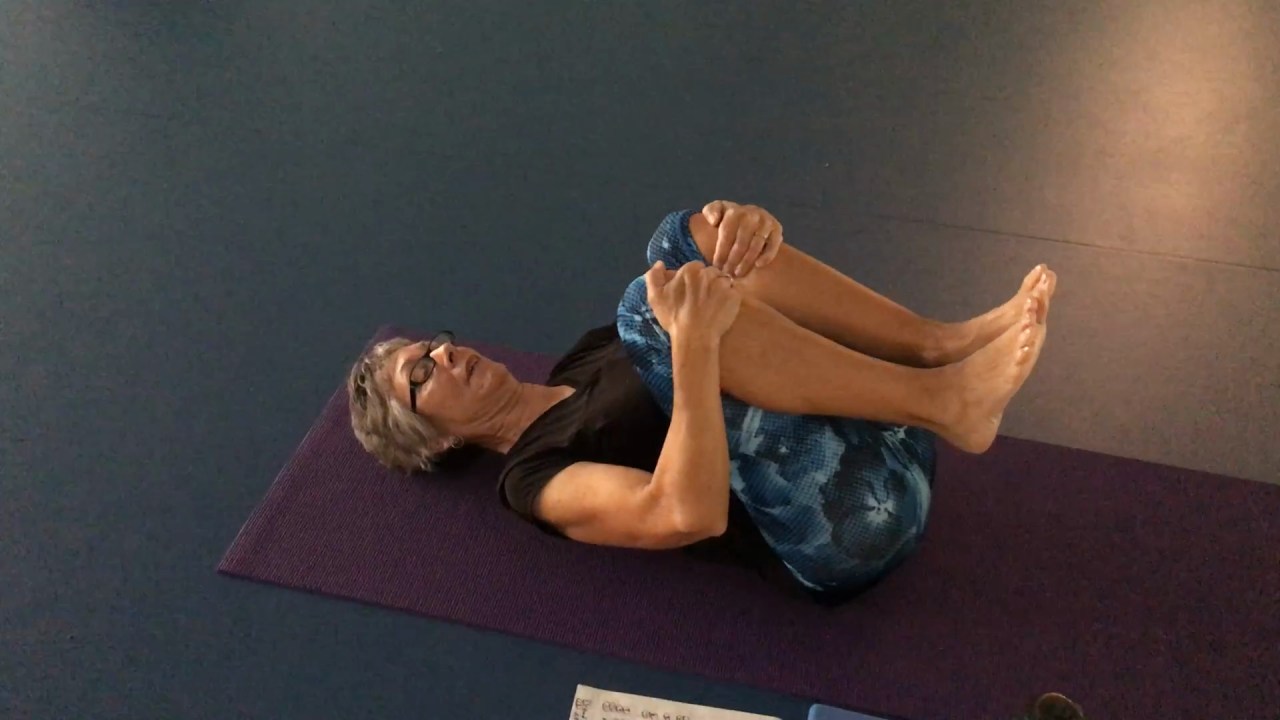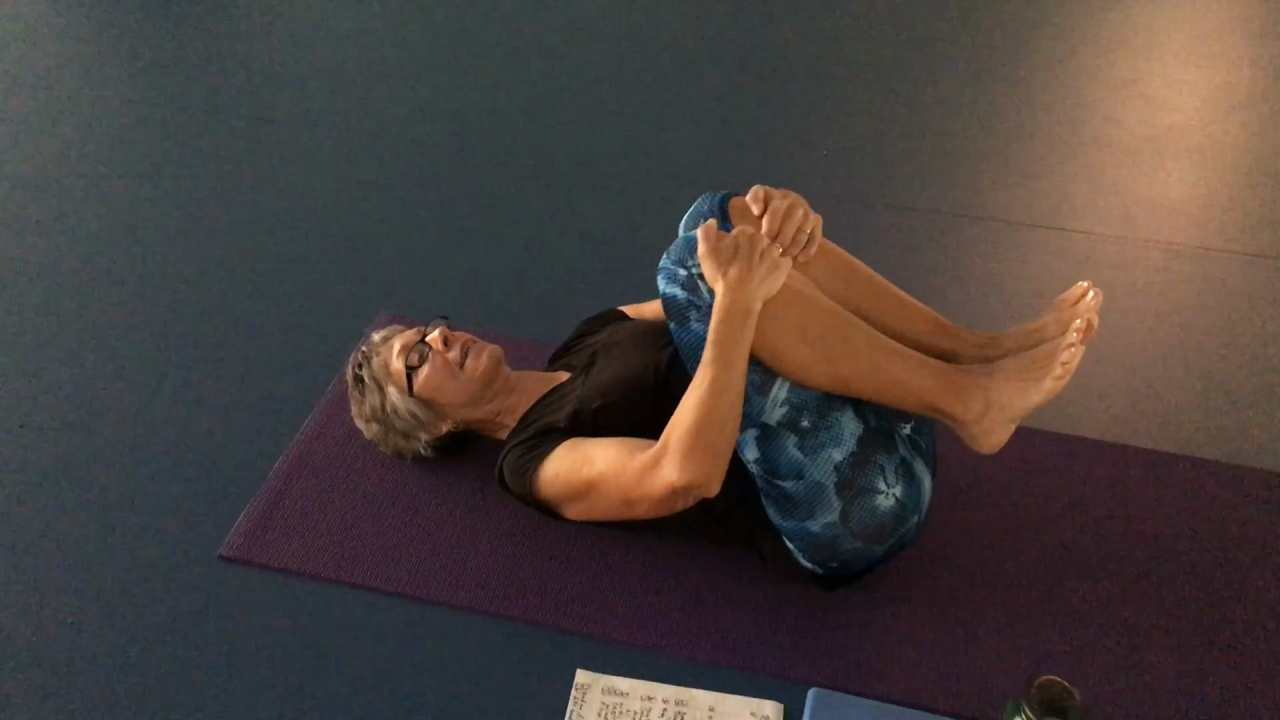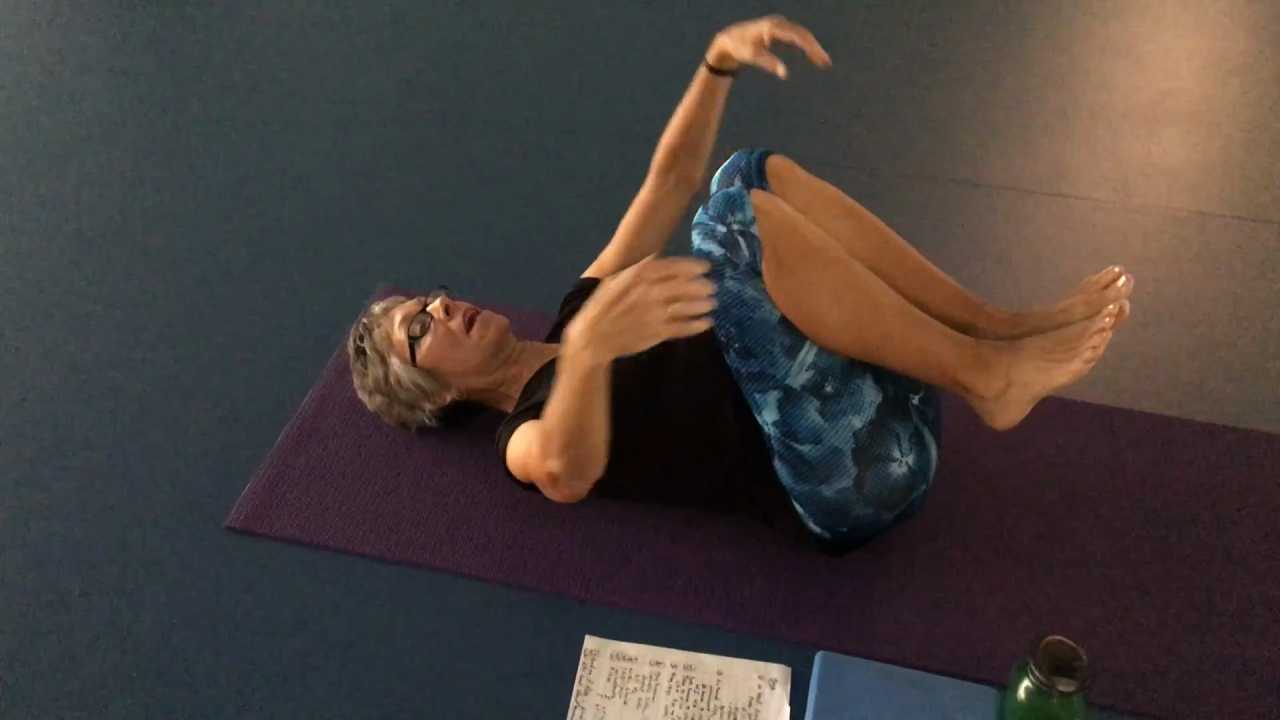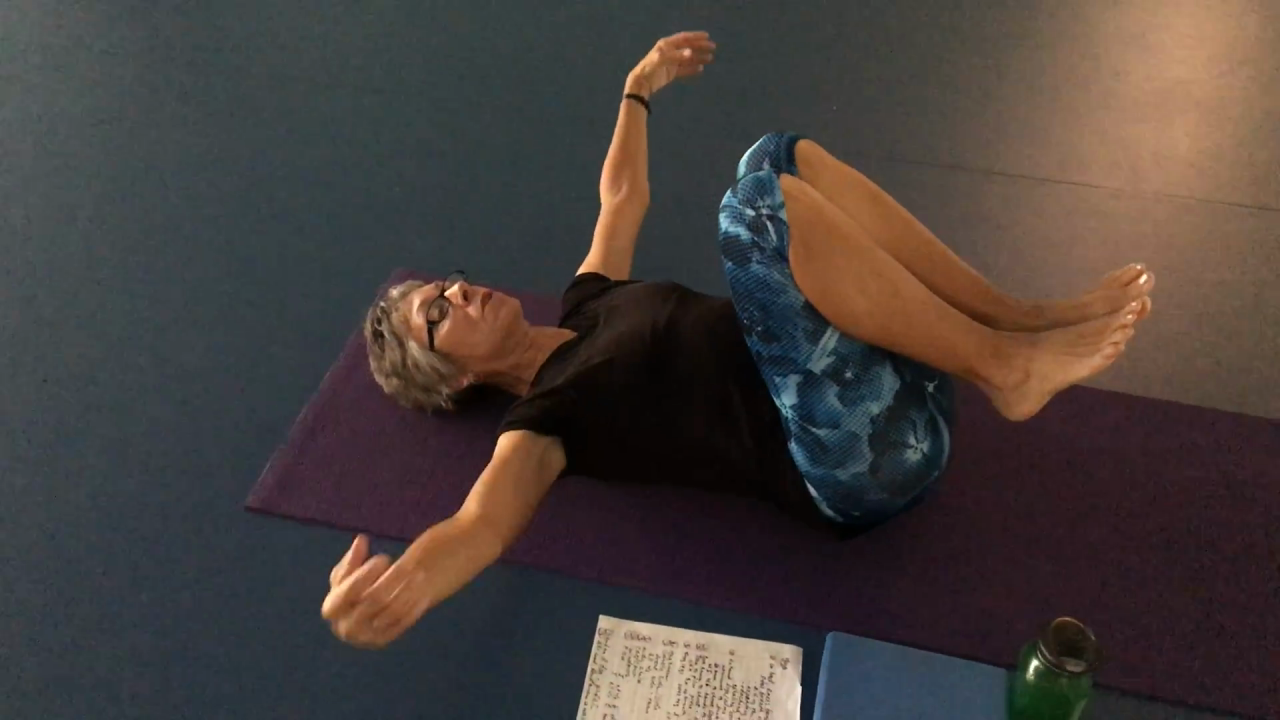
dt=0.7s
person 1, frame 1
left shoulder: (593, 353)
right shoulder: (537, 480)
right elbow: (692, 516)
left wrist: (744, 227)
right wrist: (693, 341)
left hip: (878, 448)
right hip: (849, 527)
left knee: (690, 241)
right knee: (655, 312)
left ankle: (941, 345)
right ankle: (946, 401)
person 1, frame 2
left shoulder: (591, 336)
right shoulder: (537, 463)
left elbow: (747, 285)
right elbow: (686, 477)
left wrist: (780, 214)
right wrist: (735, 300)
left hip: (881, 437)
right hip: (848, 511)
left knee: (722, 221)
right knee: (699, 266)
left ankle: (973, 352)
right ankle: (969, 399)
person 1, frame 3
left shoulder: (581, 304)
right shoulder: (528, 437)
left elbow: (669, 184)
right elbow: (572, 467)
left wrist: (721, 59)
right wrist: (586, 346)
left hip: (884, 417)
right hip: (850, 480)
left knee: (752, 178)
right knee: (735, 222)
left ankle: (998, 329)
right ankle: (988, 379)
person 1, frame 4
left shoulder: (586, 304)
right shoulder: (538, 421)
left elbow: (623, 195)
right elbow: (479, 525)
left wrist: (639, 87)
right wrist: (379, 594)
left hip: (893, 397)
right hip: (858, 461)
left knee: (779, 162)
right knee: (763, 207)
left ankle: (1018, 321)
right ankle: (1004, 368)
